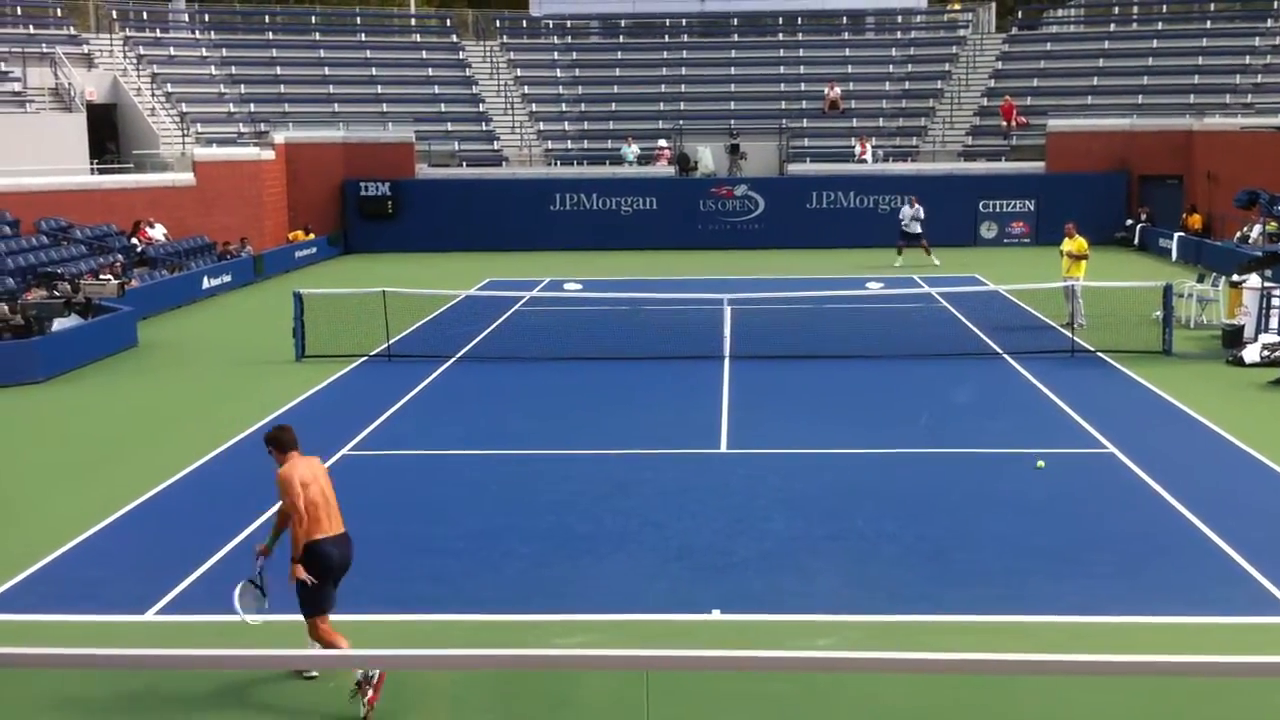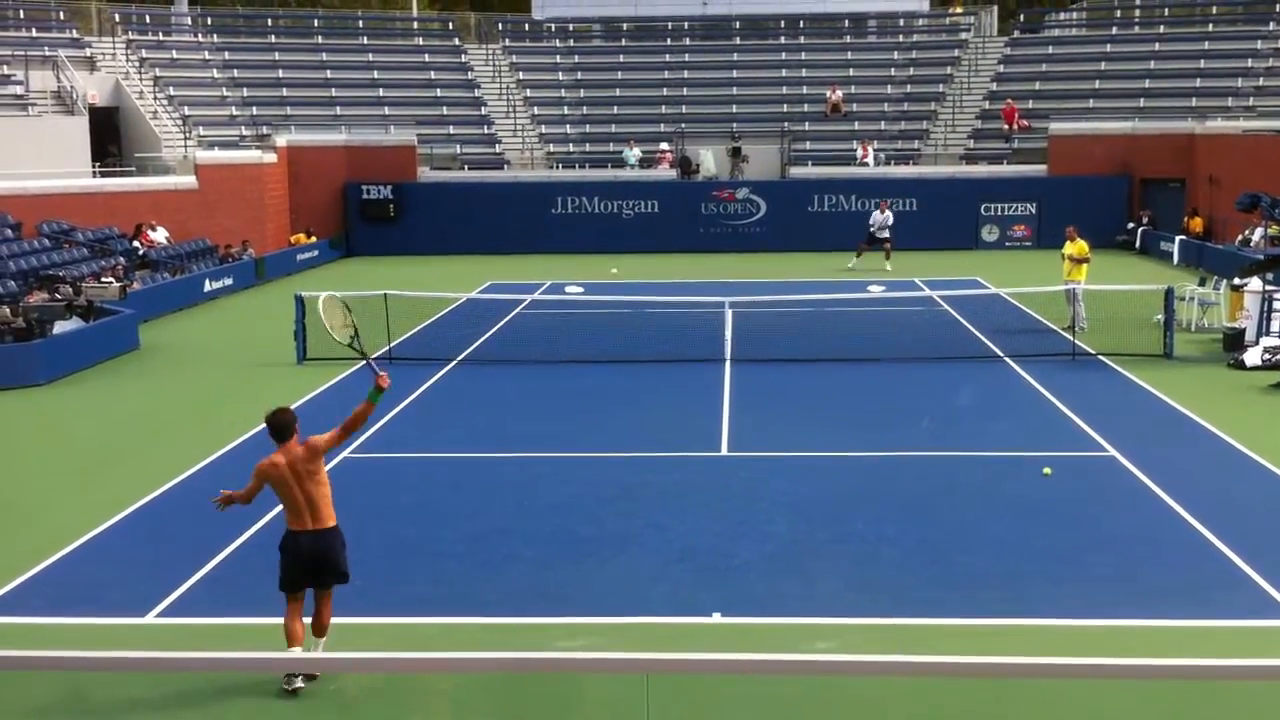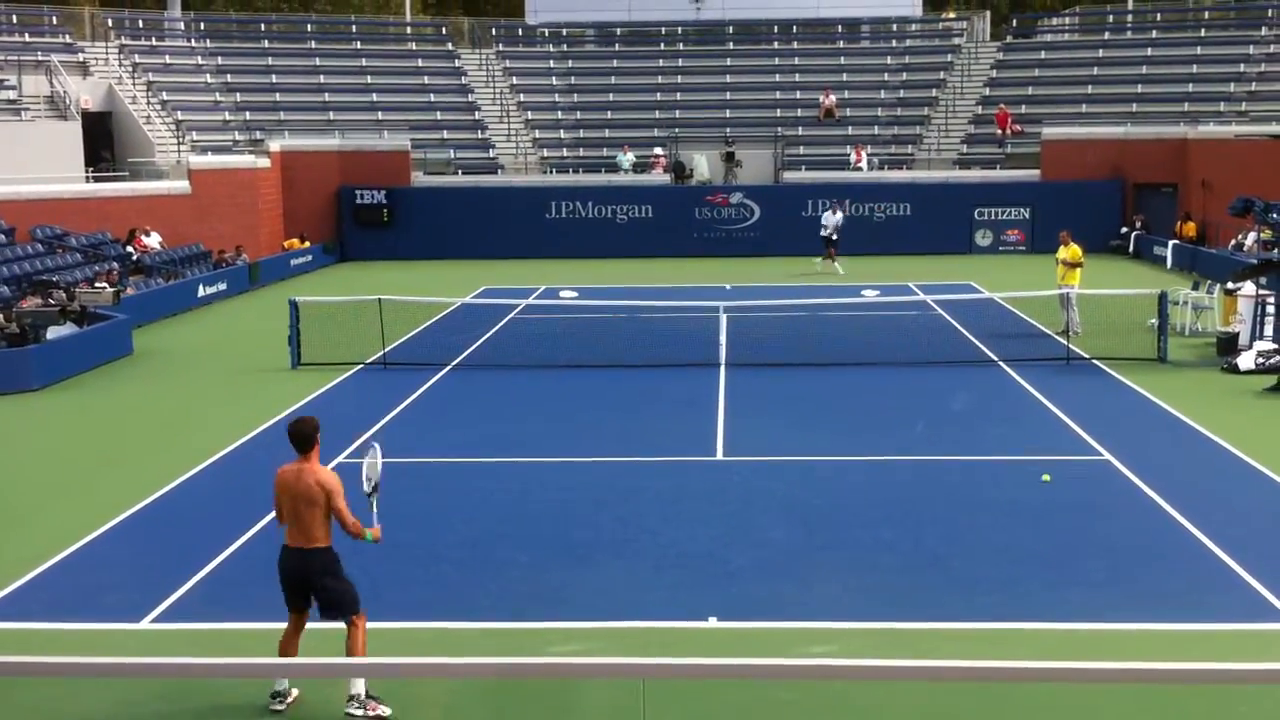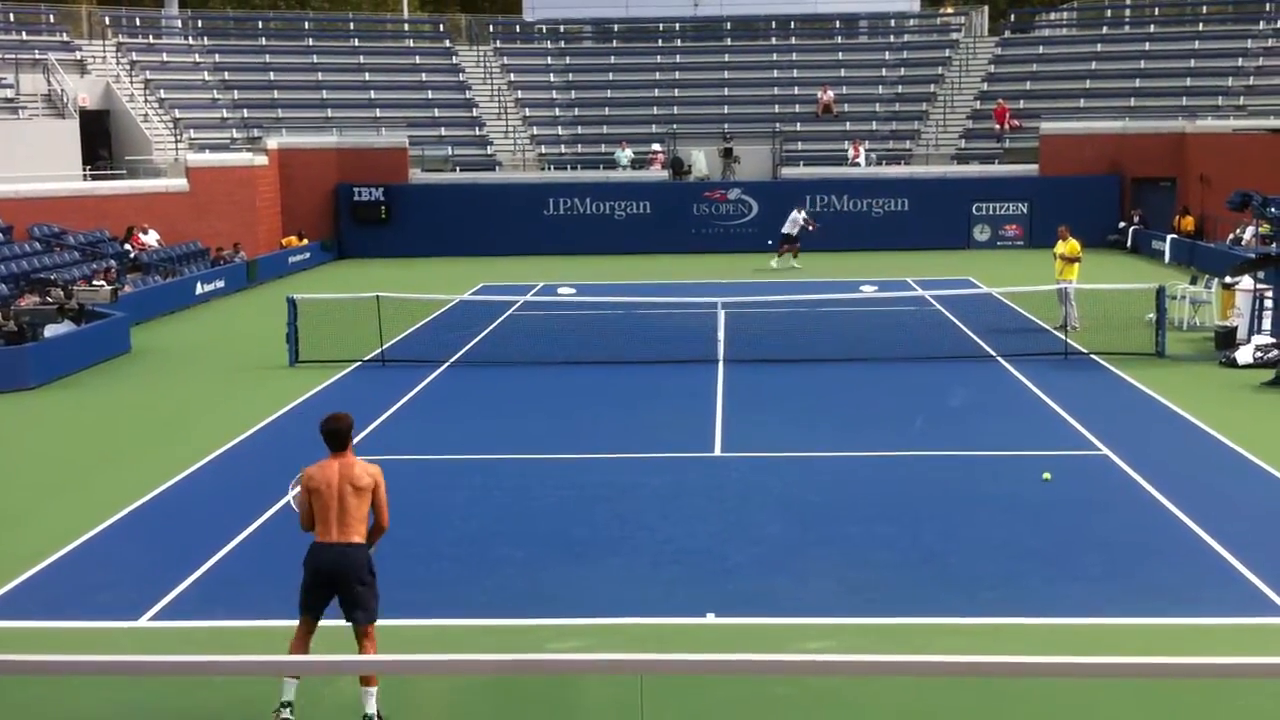
dt=0.4s
person 1, frame 1
left shoulder: (285, 474)
right shoulder: (314, 464)
left elbow: (298, 518)
left wrist: (295, 560)
right wrist: (269, 544)
left hip: (318, 551)
right hip: (343, 543)
left knee: (319, 626)
right knee: (319, 608)
left ankle: (367, 674)
person 1, frame 2
left shoulder: (266, 466)
right shoulder: (311, 449)
left elbow: (247, 498)
right elbow: (350, 427)
left wrist: (228, 499)
right wrist: (377, 392)
left hip: (297, 540)
right hip: (330, 536)
left knee: (294, 606)
right knee: (324, 600)
left ankle: (295, 671)
person 1, frame 3
left shoulder: (281, 475)
right shoulder: (326, 478)
right elbow: (349, 526)
right wrist: (371, 533)
left hip: (289, 558)
right hip: (321, 559)
left knee: (295, 623)
right knee: (356, 622)
left ankle: (281, 692)
person 1, frame 4
left shoulder: (311, 475)
right shoulder: (371, 472)
left elbow: (305, 524)
right elbow: (383, 523)
left hip: (319, 555)
right hip: (354, 557)
left knee: (304, 631)
right knee: (366, 638)
